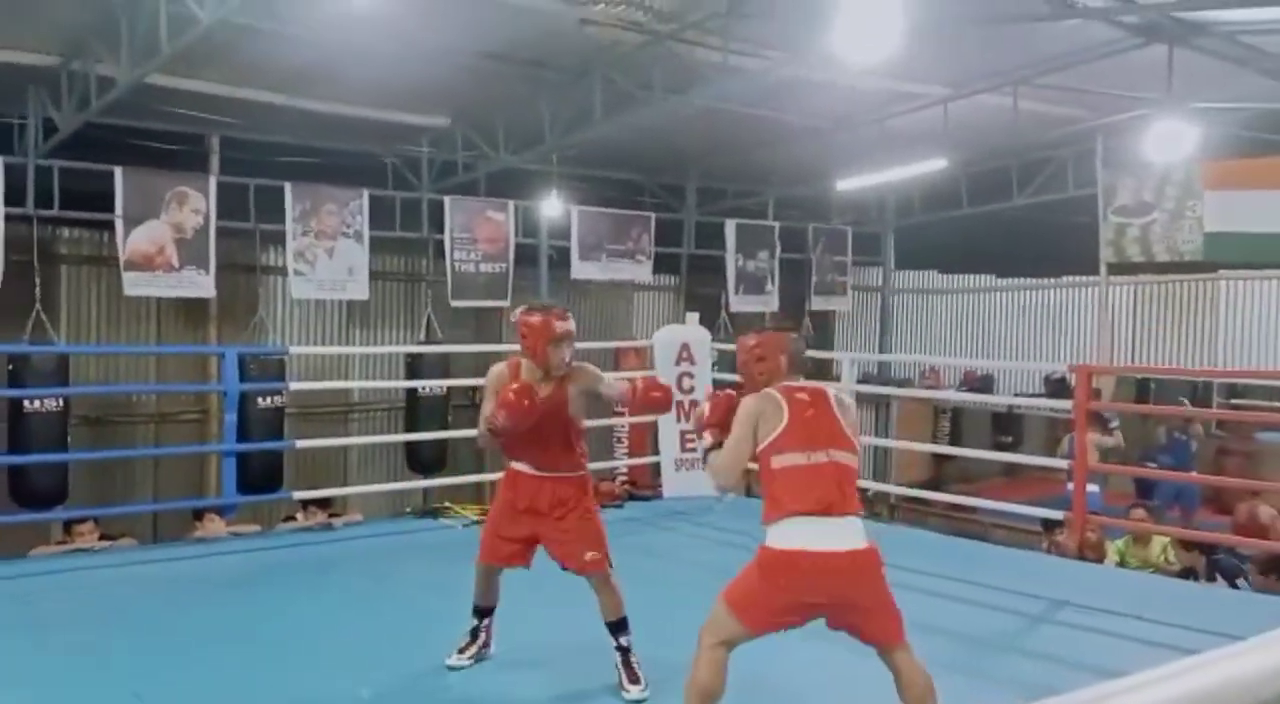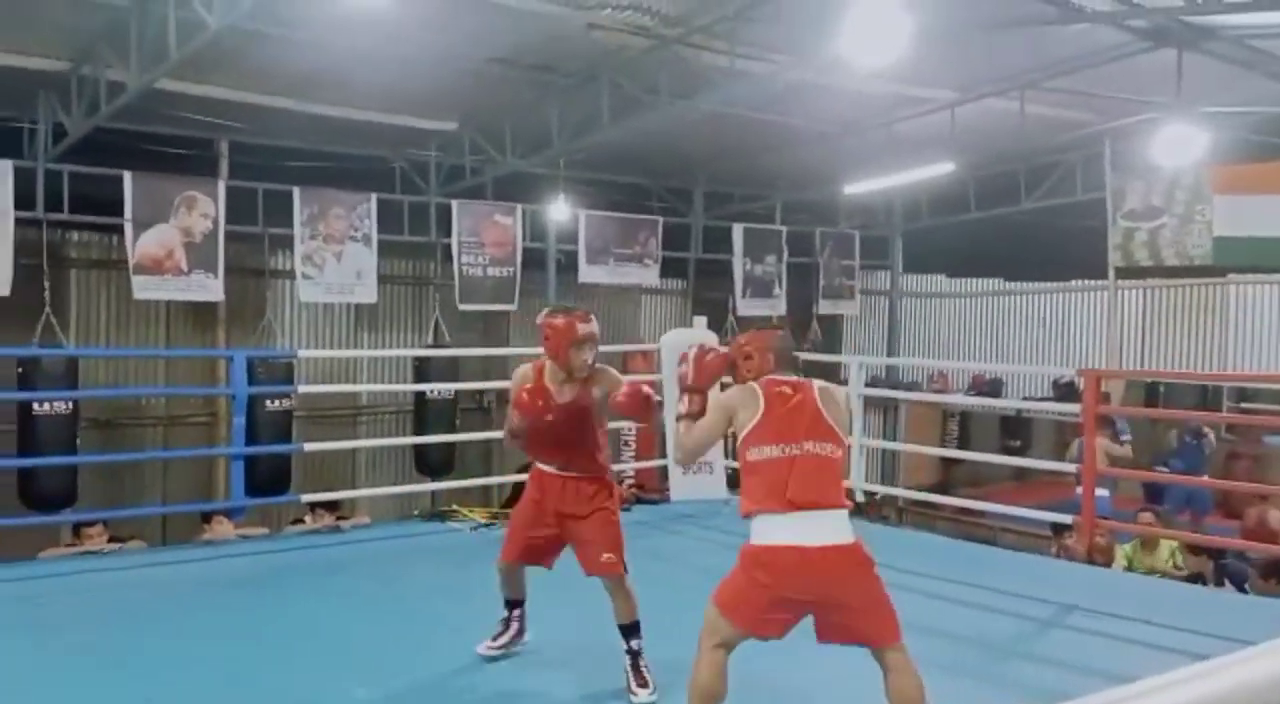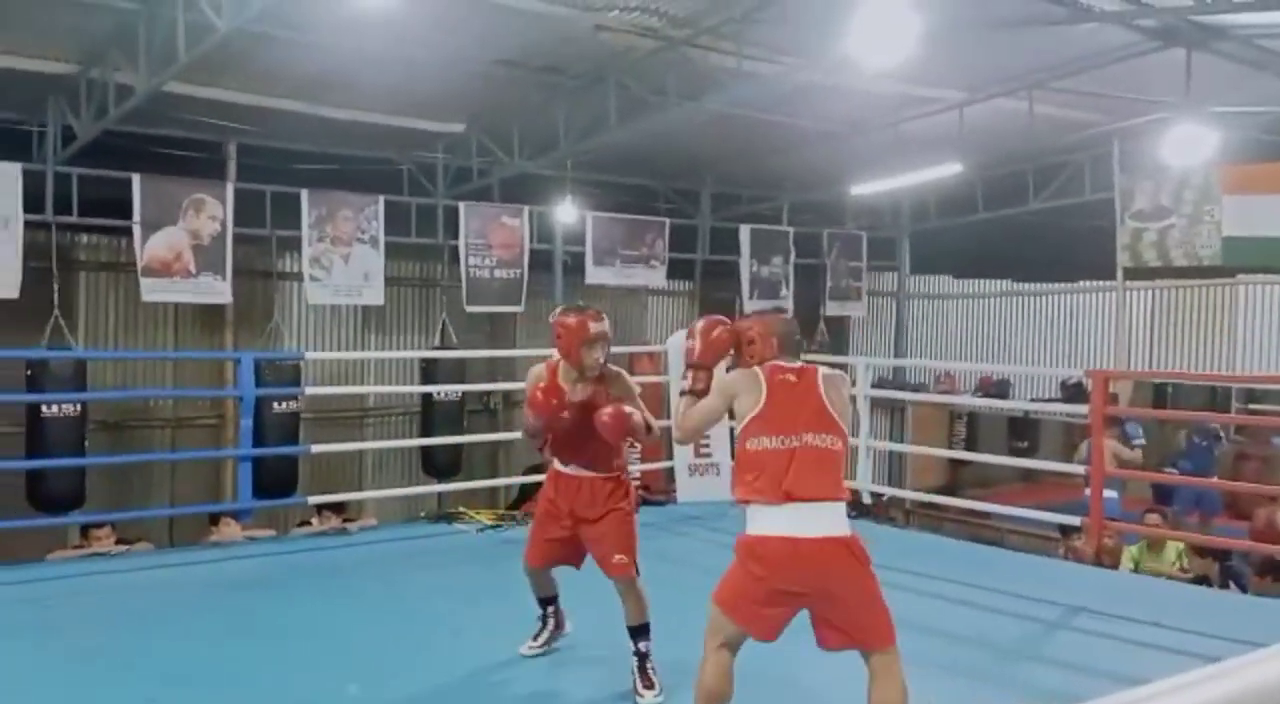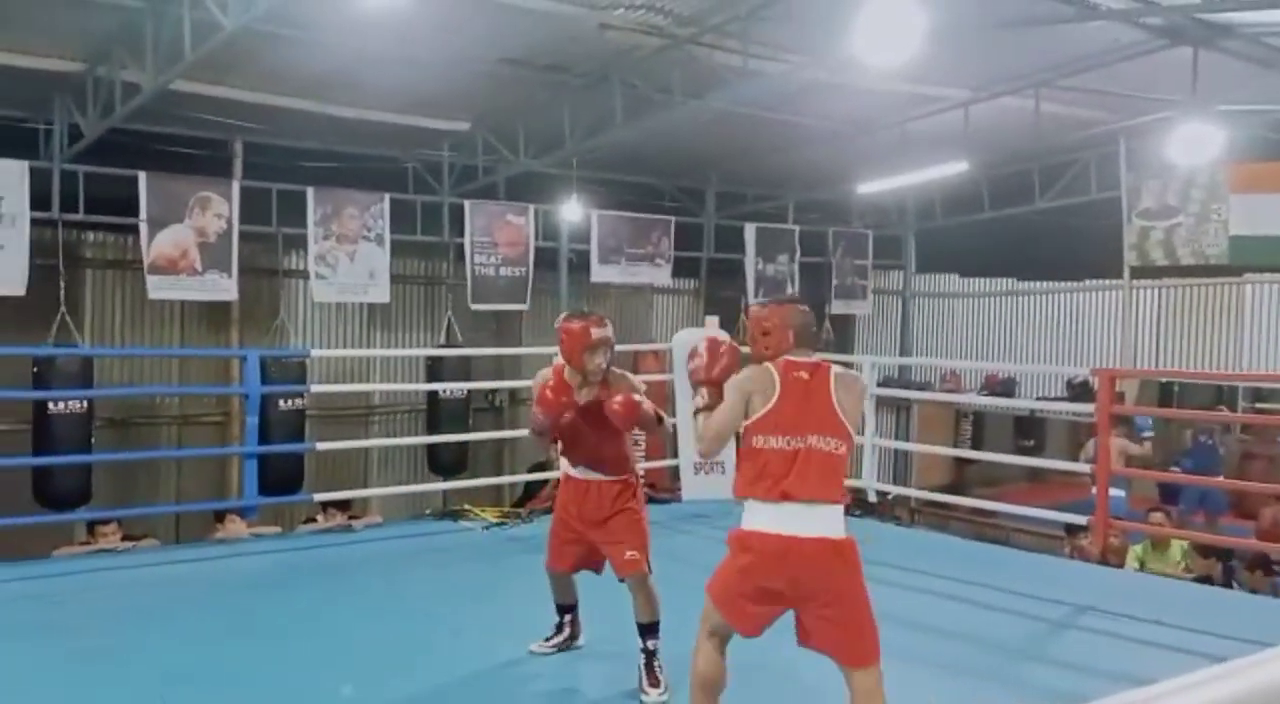
dt=0.1s
person 1, frame 1
left shoulder: (581, 376)
right shoulder: (501, 376)
left elbow: (625, 394)
right elbow: (484, 439)
left wrist: (644, 395)
right wrist: (497, 425)
left hip: (569, 488)
right hip: (519, 483)
left knee: (599, 572)
right knee: (488, 565)
left ankle: (625, 656)
right ankle: (480, 634)
person 1, frame 2
left shoulder: (603, 380)
right shoulder: (526, 378)
left elbow: (639, 412)
right elbow: (514, 441)
left wrist: (647, 405)
right wrist: (518, 425)
left hip: (592, 488)
right hip: (544, 483)
left knee: (614, 575)
right knee: (510, 561)
left ankle: (635, 659)
right ankle: (513, 622)
person 1, frame 3
left shoulder: (615, 380)
right shoulder: (541, 376)
left elbow: (649, 429)
right elbow: (533, 438)
left wrist: (637, 423)
right wrist: (535, 423)
left hip: (607, 489)
right hip: (561, 483)
left knee: (625, 577)
right knee: (536, 562)
left ankle: (643, 660)
right ankle: (553, 622)
person 1, frame 4
left shoulder: (621, 383)
right shoulder: (549, 380)
left elbow: (659, 423)
right elbow: (544, 440)
left wrist: (649, 417)
right wrist: (542, 421)
left hip: (618, 491)
right hip: (574, 486)
left knee: (637, 576)
right knee: (557, 566)
left ankle: (651, 659)
right ankle: (569, 628)
person 2, frame 1
left shoulder: (757, 406)
right shoulder: (842, 404)
left elbow: (727, 480)
left wrist: (711, 436)
left hip: (789, 558)
right hip: (853, 554)
left knee: (714, 641)
right knee: (897, 651)
person 2, frame 2
left shoulder: (741, 396)
right shoulder: (832, 397)
left elbow: (684, 453)
left wrist: (691, 397)
left hip: (771, 554)
right hip: (838, 551)
left knee: (714, 644)
right knee: (892, 651)
person 2, frame 3
left shoulder: (741, 381)
right shoulder: (836, 383)
left elbow: (683, 432)
left wrist: (697, 372)
left hip: (768, 546)
right hip: (834, 544)
left knee: (719, 644)
right knee: (883, 655)
person 2, frame 4
left shoulder: (750, 380)
right shoulder: (850, 384)
left elbow: (705, 447)
left wrist: (705, 390)
left hip: (760, 541)
right hip: (828, 546)
left knee: (712, 637)
